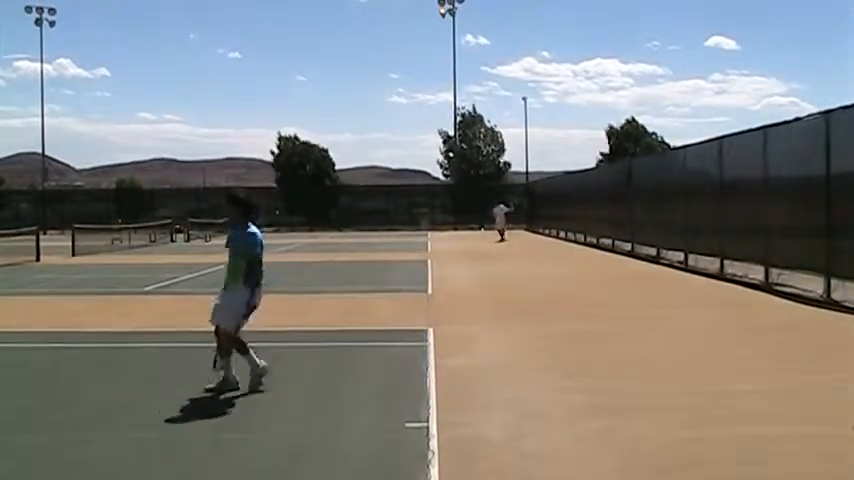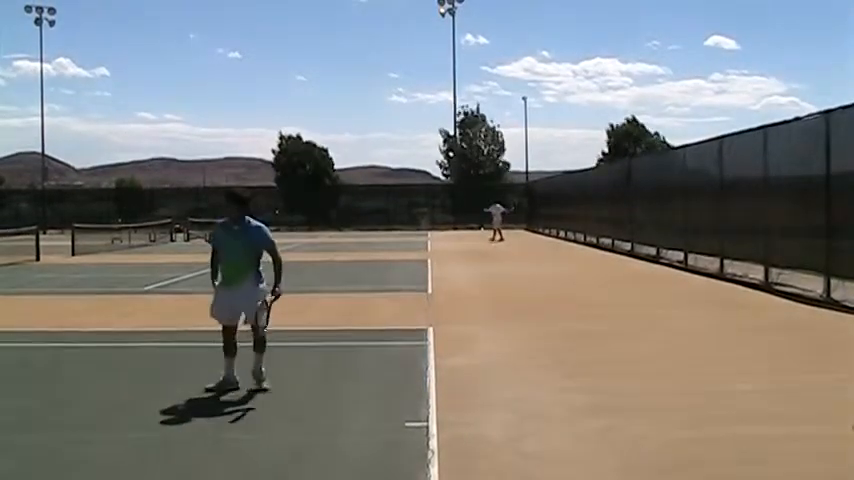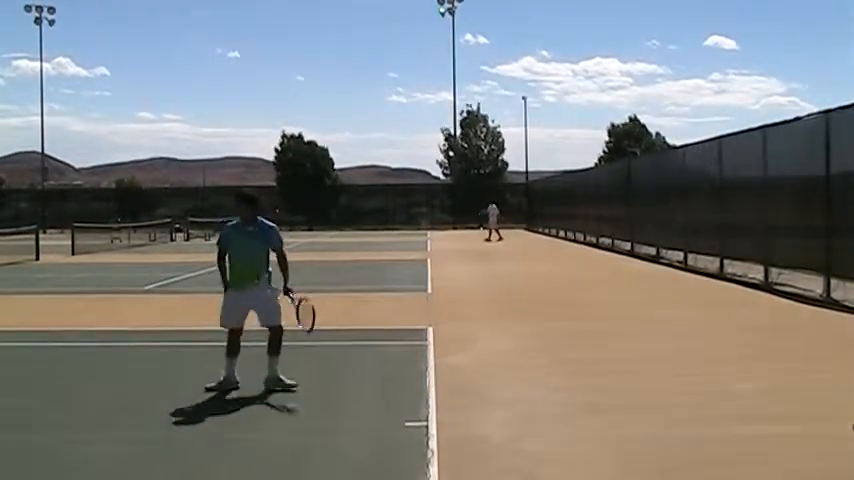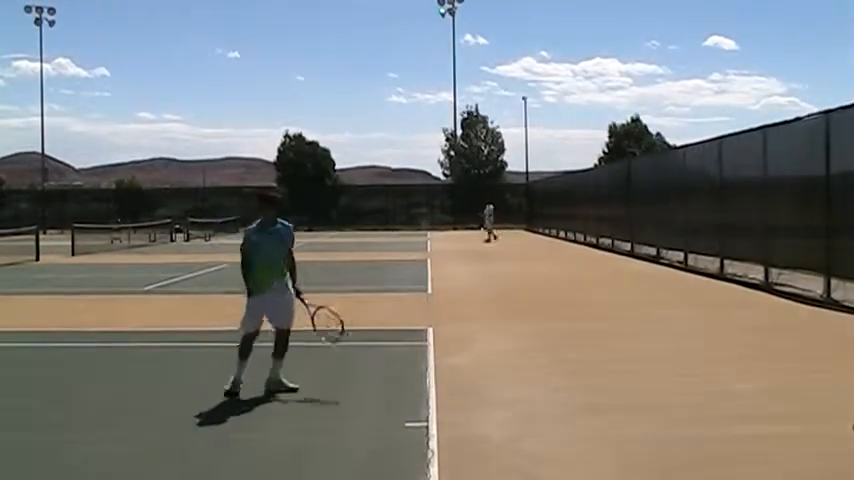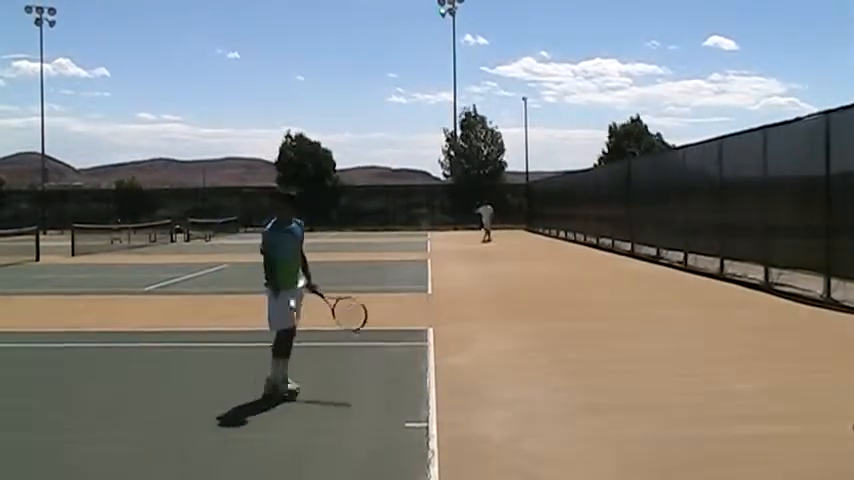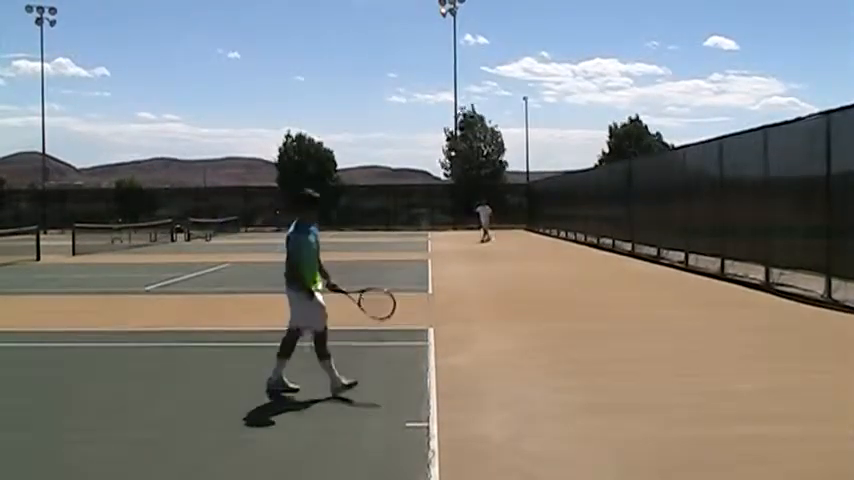
dt=0.2s
person 1, frame 1
left shoulder: (251, 235)
right shoulder: (235, 233)
left elbow: (256, 268)
left wrist: (252, 298)
right wrist: (228, 292)
left hip: (245, 292)
right hip: (231, 290)
left knee: (229, 333)
right knee: (222, 332)
left ankle: (253, 368)
right ankle: (231, 377)
person 1, frame 2
left shoulder: (257, 230)
right shoulder: (220, 229)
left elbow: (276, 257)
right elbow: (215, 255)
left wrist: (277, 284)
right wrist: (214, 280)
left hip: (251, 286)
right hip: (227, 286)
left knee: (258, 329)
right knee: (228, 330)
left ankle: (259, 372)
right ankle: (229, 377)
person 1, frame 3
left shoulder: (269, 229)
right shoulder: (229, 231)
left elbow: (280, 256)
right elbow: (221, 257)
left wrist: (286, 282)
right wrist: (225, 283)
left hip: (262, 287)
right hip: (237, 289)
left knee: (276, 328)
right knee: (234, 332)
left ankle: (273, 375)
right ankle: (229, 378)
person 1, frame 4
left shoulder: (286, 230)
right shoulder: (252, 233)
right elbow: (245, 263)
left wrist: (294, 283)
right wrist: (250, 288)
left hip: (281, 289)
right hip: (258, 291)
left knee: (284, 332)
right knee: (250, 334)
left ankle: (275, 378)
right ankle: (236, 379)
person 1, frame 5
left shoulder: (298, 226)
right shoulder: (271, 232)
right elbow: (268, 264)
left wrist: (308, 278)
right wrist: (276, 287)
left hip: (295, 286)
right hip: (279, 289)
left knee: (287, 332)
right knee: (285, 331)
left ankle: (277, 380)
right ankle: (278, 381)
person 1, frame 6
left shoulder: (312, 229)
right shoulder: (295, 234)
right elbow: (291, 267)
left wrist: (327, 279)
right wrist: (307, 290)
left hip: (312, 288)
right hip: (301, 291)
left knee: (294, 332)
right knee: (320, 332)
left ankle: (276, 378)
right ankle: (335, 381)
